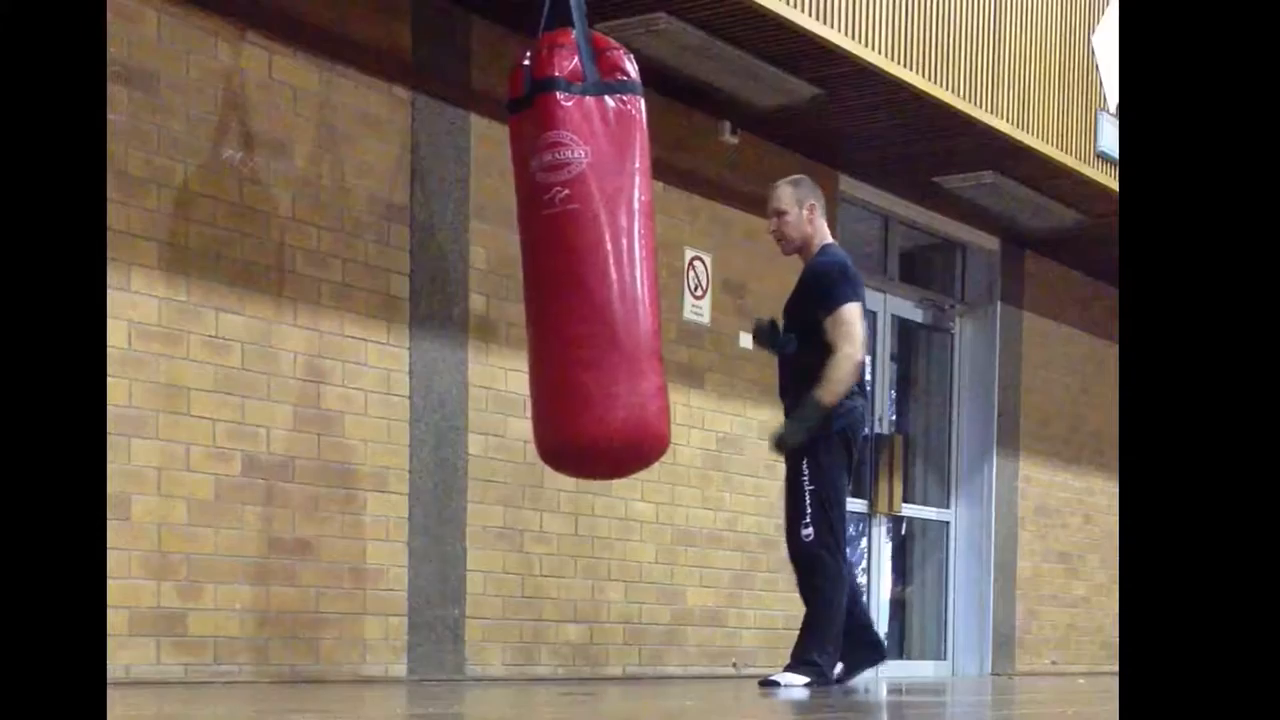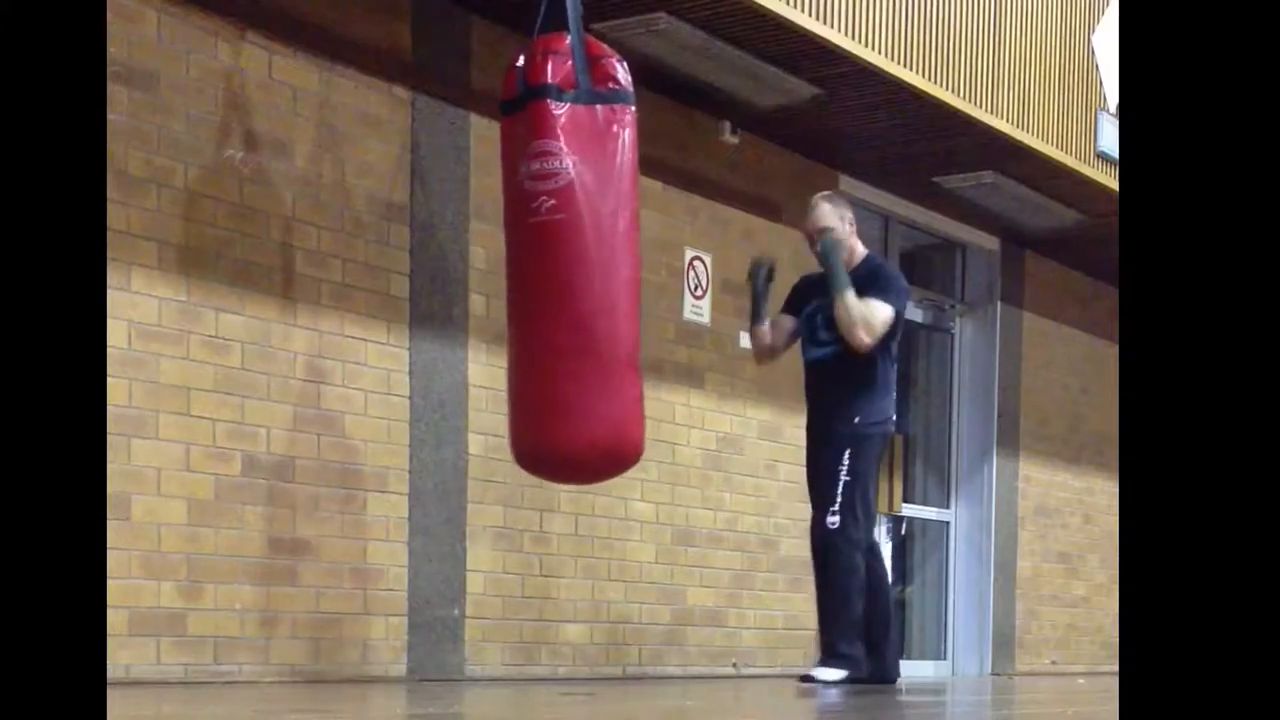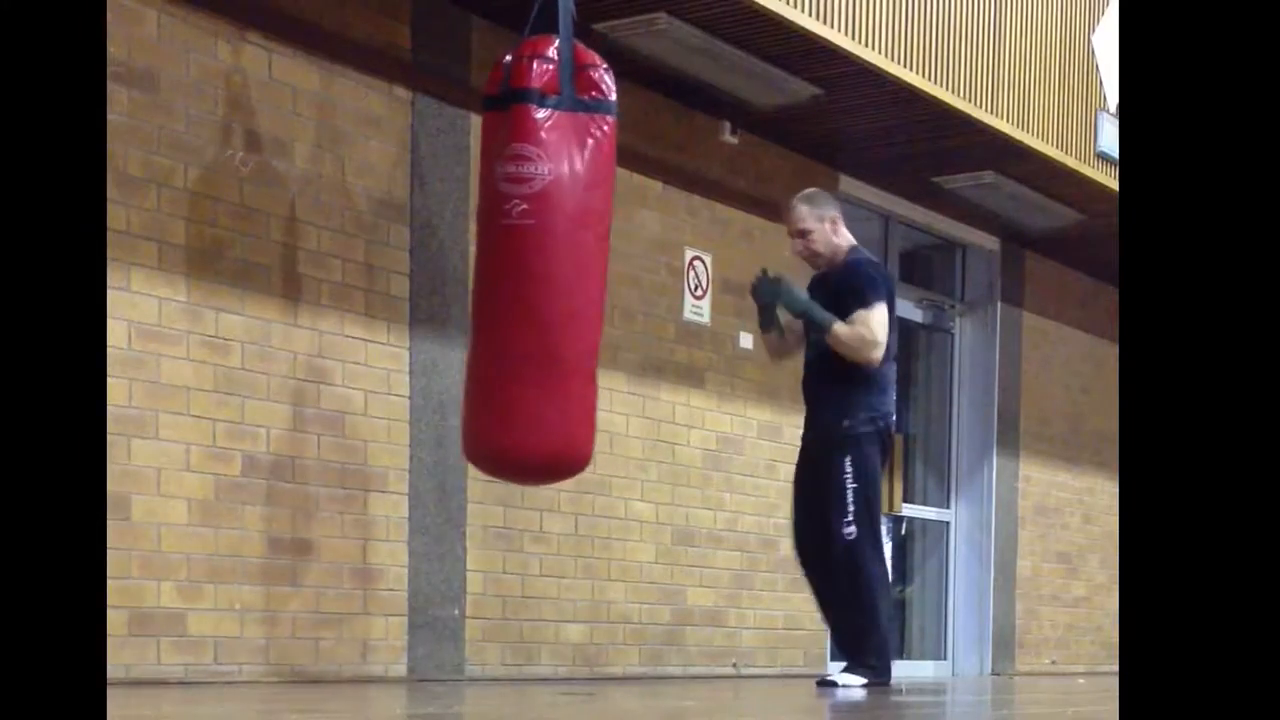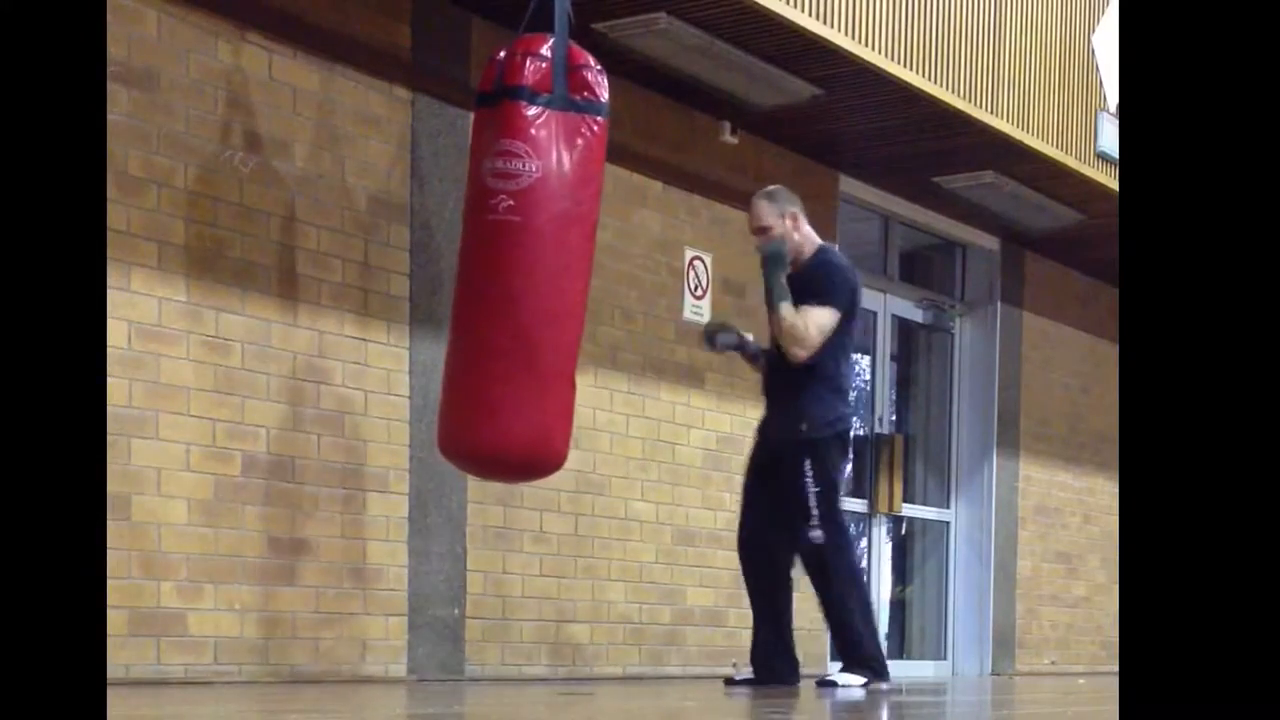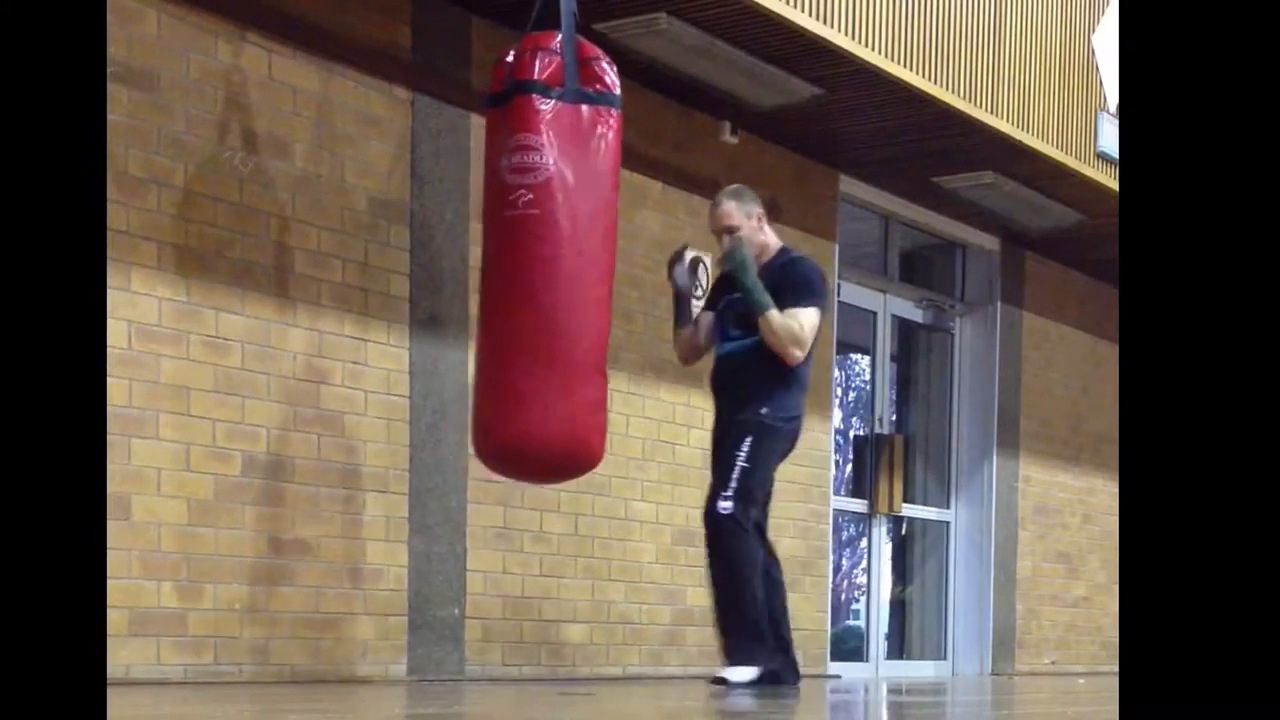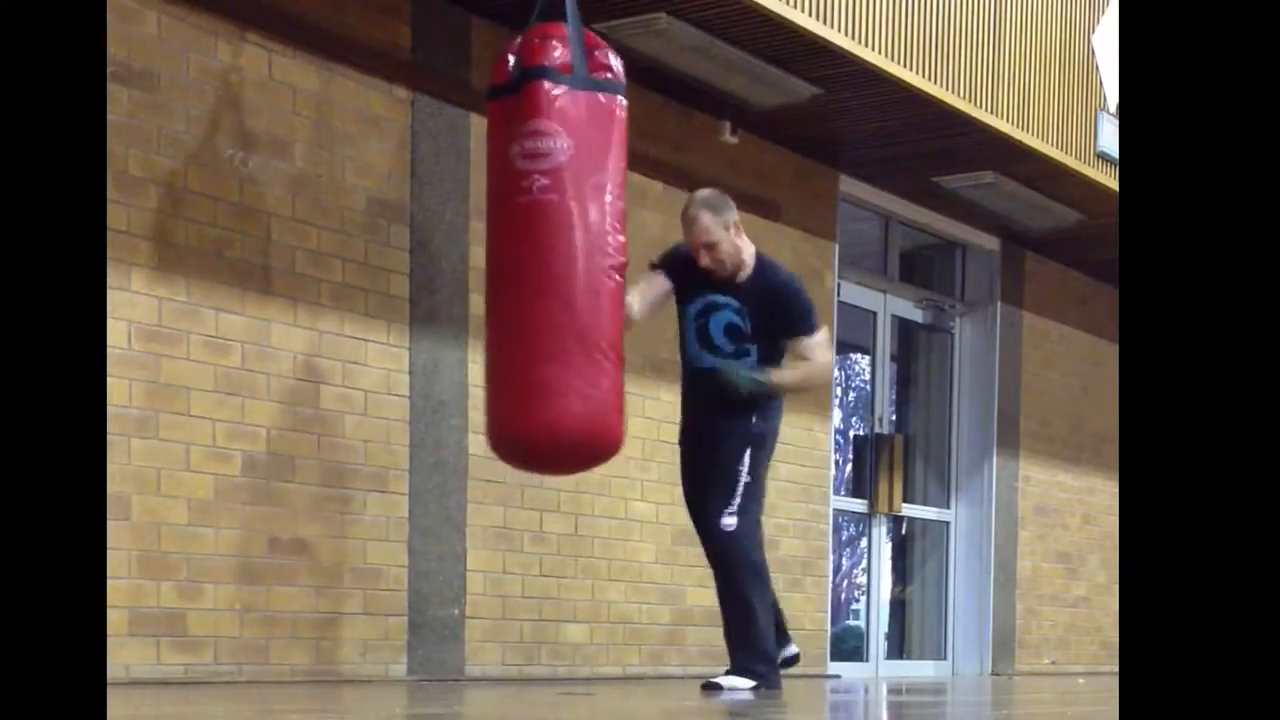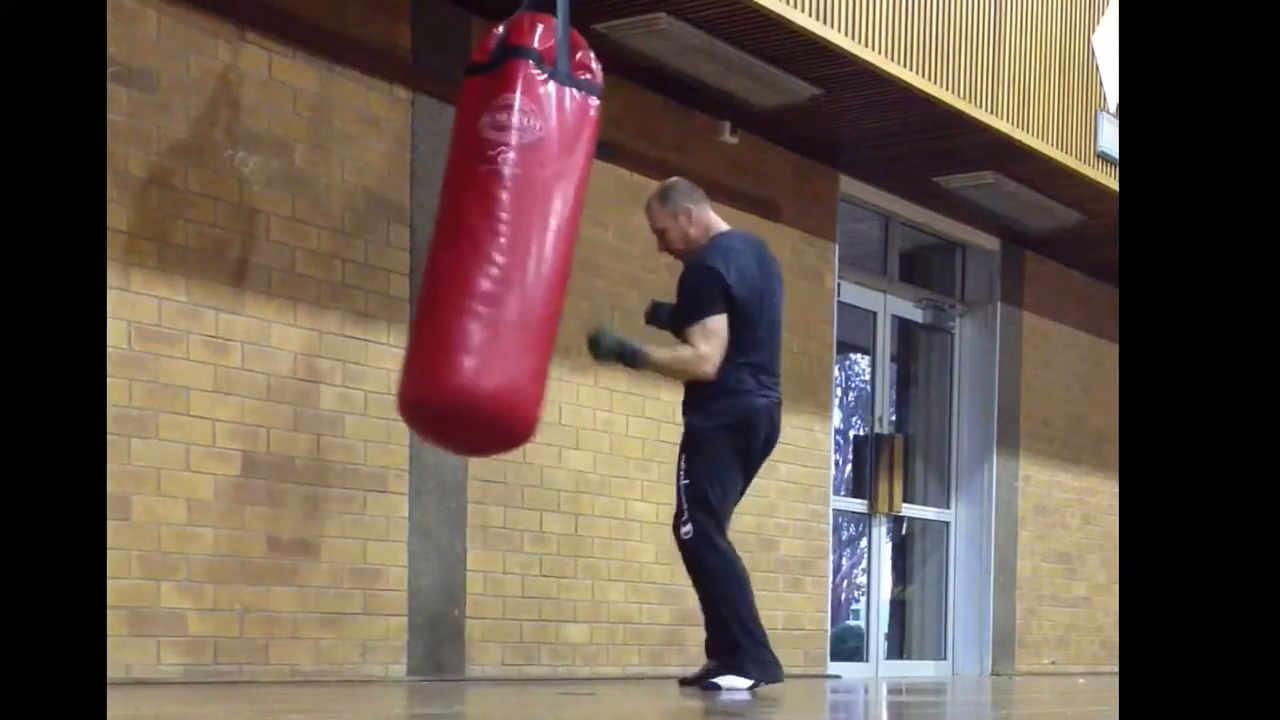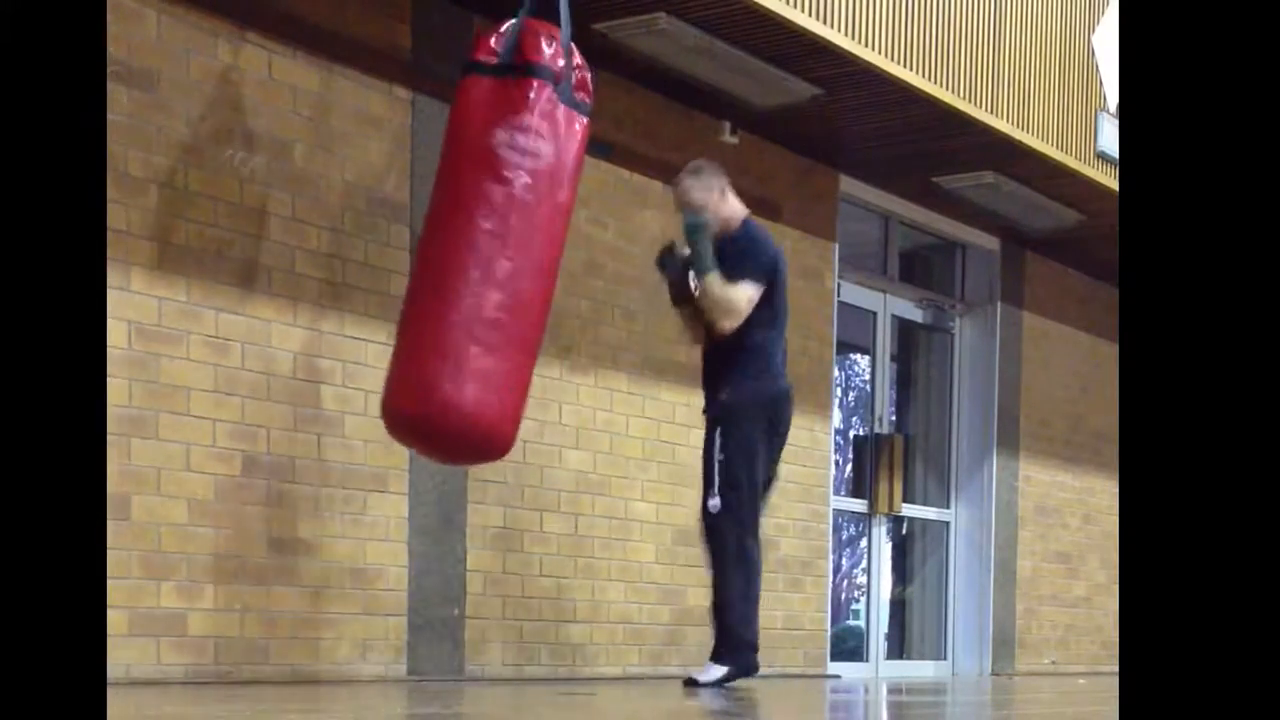
dt=0.4s
person 1, frame 1
left shoulder: (828, 271)
right shoulder: (826, 270)
left elbow: (851, 353)
left wrist: (805, 420)
right wrist: (778, 342)
left hip: (825, 427)
right hip: (824, 427)
left knee: (816, 542)
right knee: (814, 540)
left ankle: (815, 661)
right ankle: (859, 643)
person 1, frame 2
left shoulder: (882, 277)
right shoulder: (810, 288)
left elbow: (862, 333)
right elbow: (767, 347)
left wrist: (837, 272)
right wrist: (758, 299)
left hip: (859, 424)
right hip: (824, 427)
left knee: (834, 534)
right knee: (856, 541)
left ankle: (843, 654)
right ankle: (878, 659)
person 1, frame 3
left shoulder: (864, 272)
right shoulder: (821, 282)
left elbow: (872, 349)
right elbow: (779, 348)
left wrist: (811, 313)
right wrist: (767, 307)
left hip: (856, 427)
right hip: (824, 426)
left knee: (853, 541)
right knee: (813, 543)
left ankle: (871, 661)
right ankle: (862, 653)
person 1, frame 4
left shoulder: (828, 271)
right shoulder: (794, 277)
left elbow: (799, 345)
left wrist: (773, 279)
right wrist: (741, 345)
left hip: (814, 428)
right hip: (783, 427)
left knee: (823, 543)
right knee: (759, 544)
left ankle: (865, 662)
right ankle: (774, 663)
person 1, frame 5
left shoulder: (799, 272)
right shoulder: (727, 284)
left elbow: (793, 348)
right elbow: (687, 352)
left wrist: (752, 286)
right wrist: (681, 295)
left hip: (767, 417)
right hip: (732, 419)
left knee: (726, 518)
right knee: (744, 534)
left ankle: (752, 652)
right ankle: (776, 662)
person 1, frame 6
left shoulder: (779, 289)
right shoulder: (685, 265)
left elbow: (819, 366)
right elbow: (637, 303)
left wrist: (762, 382)
right wrist: (619, 303)
left hip: (745, 425)
right hip: (699, 423)
left knee: (730, 532)
right knee: (719, 538)
left ankle: (756, 664)
right ankle: (775, 639)
person 1, frame 7
left shoulder: (706, 267)
right shoulder: (755, 250)
left elbow: (704, 362)
left wrist: (630, 353)
right wrist: (677, 318)
left hip: (721, 417)
right hip: (759, 412)
left knee: (700, 535)
right knee: (698, 532)
left ankle: (754, 662)
right ankle: (727, 654)
person 1, frame 8
left shoulder: (748, 244)
right shoulder: (735, 247)
left elbow: (728, 316)
right elbow: (703, 329)
left wrist: (702, 255)
right wrist: (679, 282)
left hip: (746, 397)
right hip: (755, 399)
left knee: (726, 517)
right knee: (732, 520)
left ankle: (734, 650)
right ankle: (736, 651)
